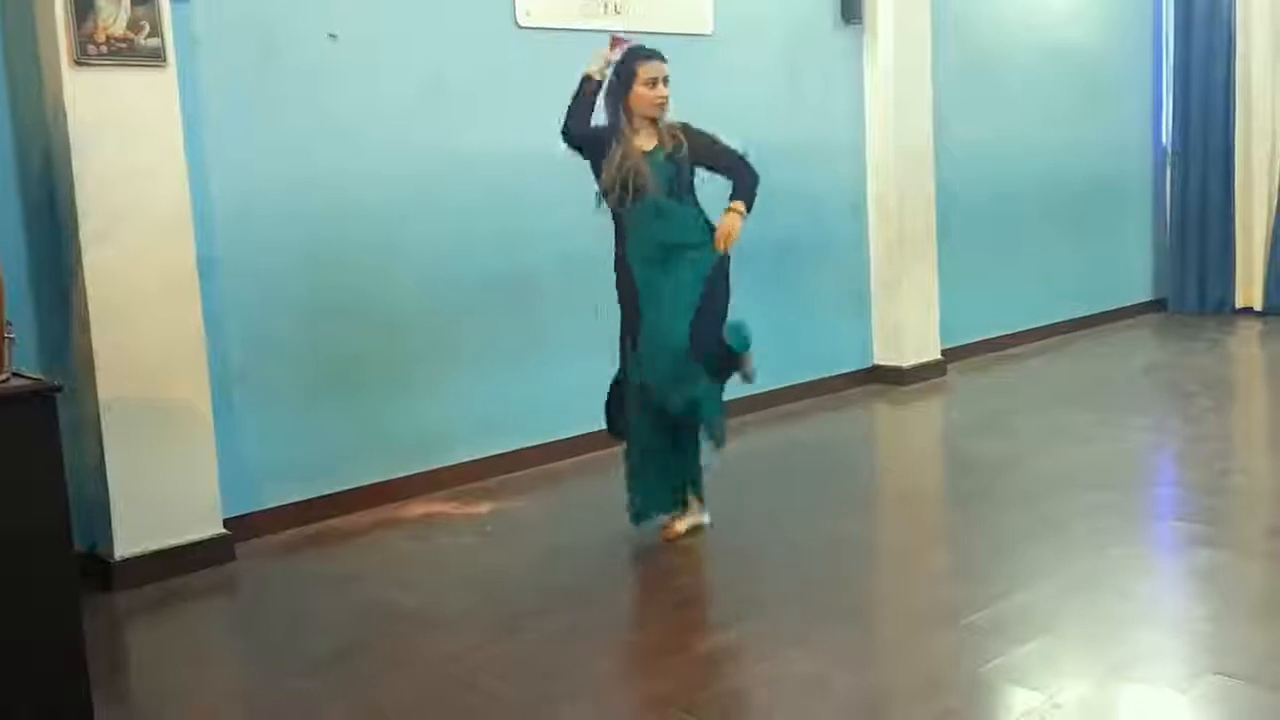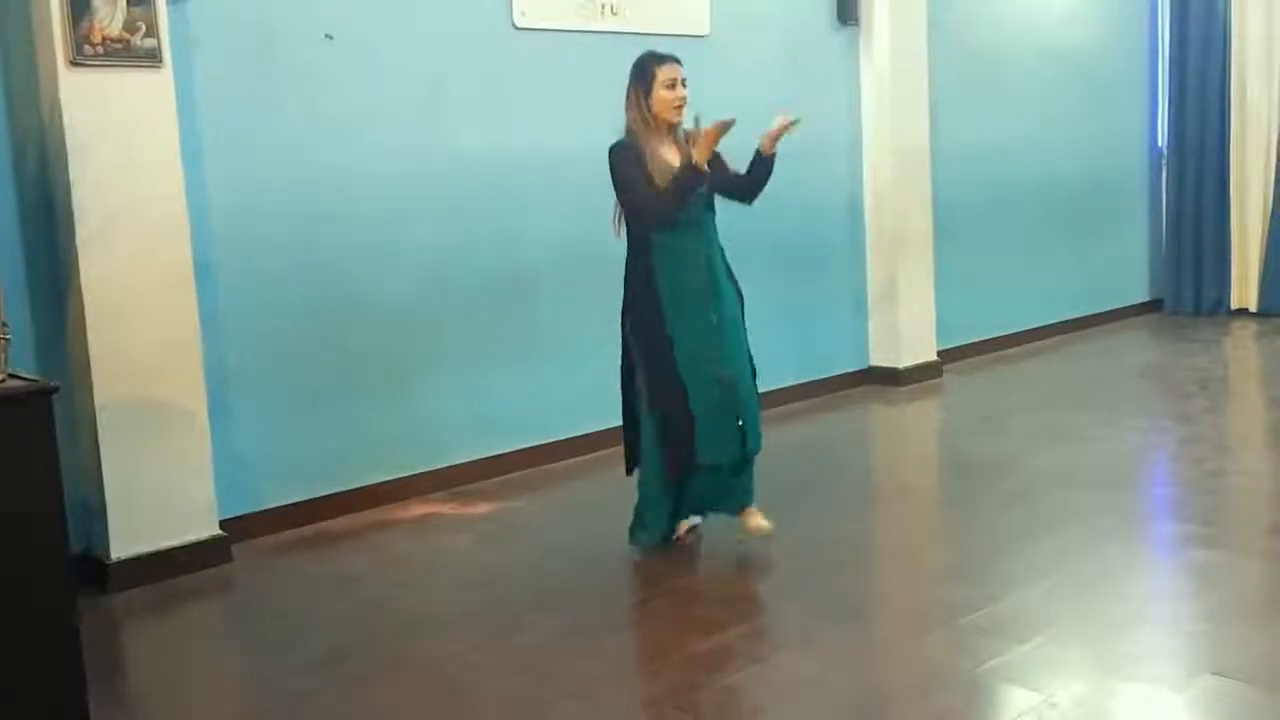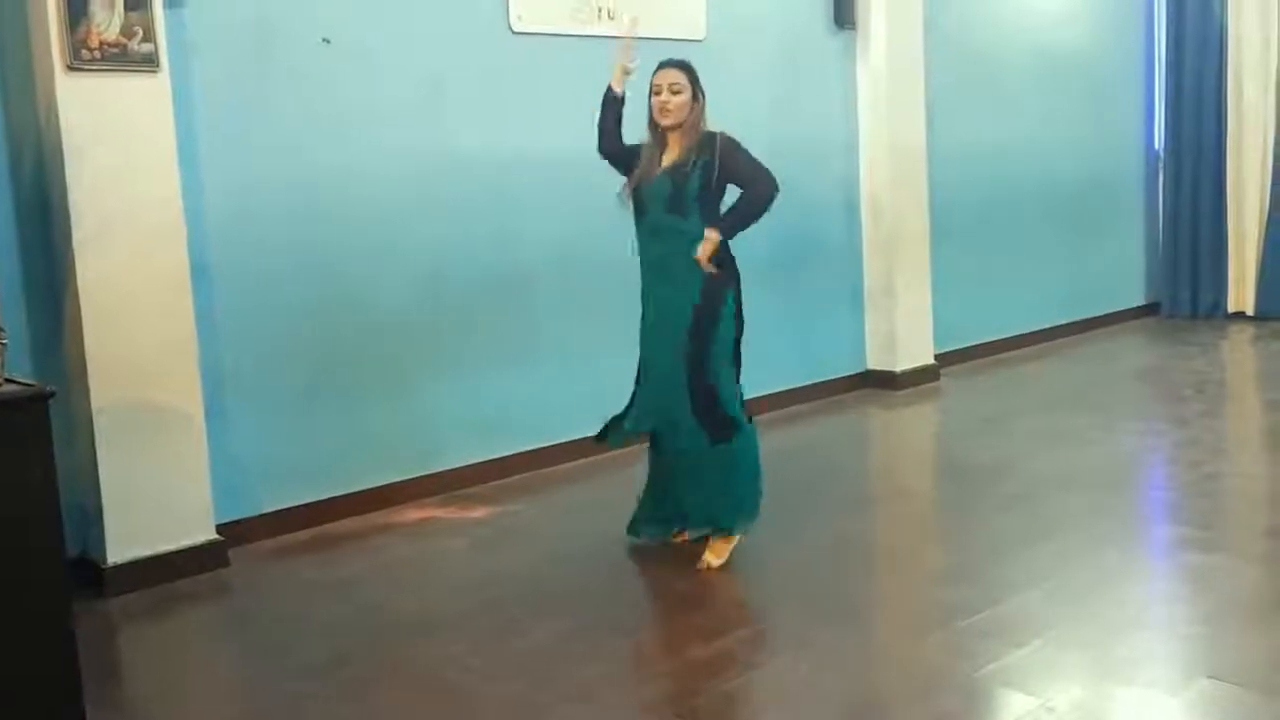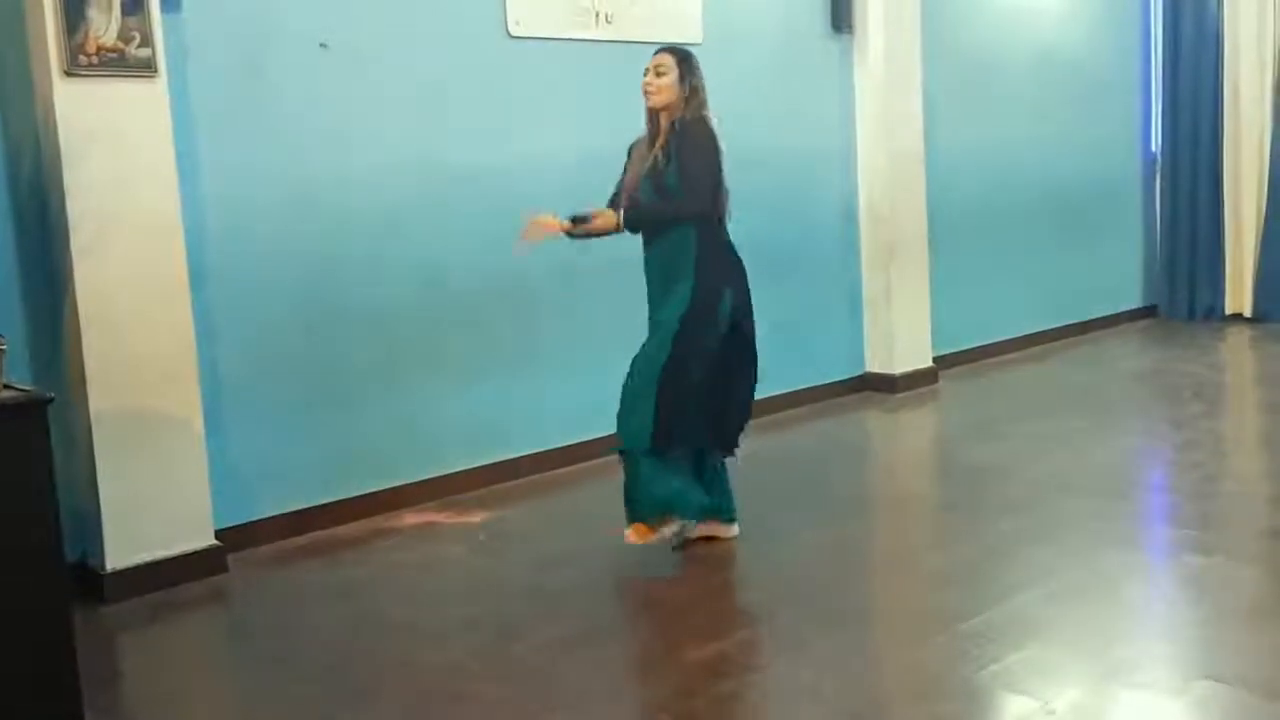
dt=1s
person 1, frame 1
left shoulder: (684, 137)
right shoulder: (605, 144)
left elbow: (743, 170)
right elbow: (571, 130)
left wrist: (736, 208)
right wrist: (595, 73)
left hip: (694, 258)
right hip: (641, 272)
left knee: (676, 348)
right knee: (652, 376)
left ankle: (729, 344)
right ankle: (684, 501)
person 1, frame 2
left shoulder: (694, 144)
right shoulder: (625, 154)
left elbow: (743, 192)
right elbow: (658, 208)
left wrist: (766, 151)
right wrist: (698, 161)
left hip: (711, 284)
right hip: (658, 292)
left knee: (731, 391)
right knee: (670, 399)
left ankle: (741, 499)
right ankle: (673, 511)
person 1, frame 3
left shoulder: (715, 147)
right shoulder: (647, 157)
left elbow: (764, 188)
right elbow: (610, 148)
left wrist: (718, 233)
right wrist: (618, 81)
left hip: (703, 288)
right hip: (663, 293)
left knee: (700, 396)
right knee: (666, 401)
left ankle: (726, 516)
right ankle: (692, 514)
person 1, frame 4
left shoulder: (695, 131)
right shoulder: (643, 149)
left elbow: (695, 203)
right elbow: (616, 210)
left wrist: (621, 220)
right wrist: (568, 224)
left hip: (706, 281)
right hip: (672, 283)
left knee: (662, 385)
right knee: (692, 392)
left ankle: (666, 504)
right ankle: (713, 512)
